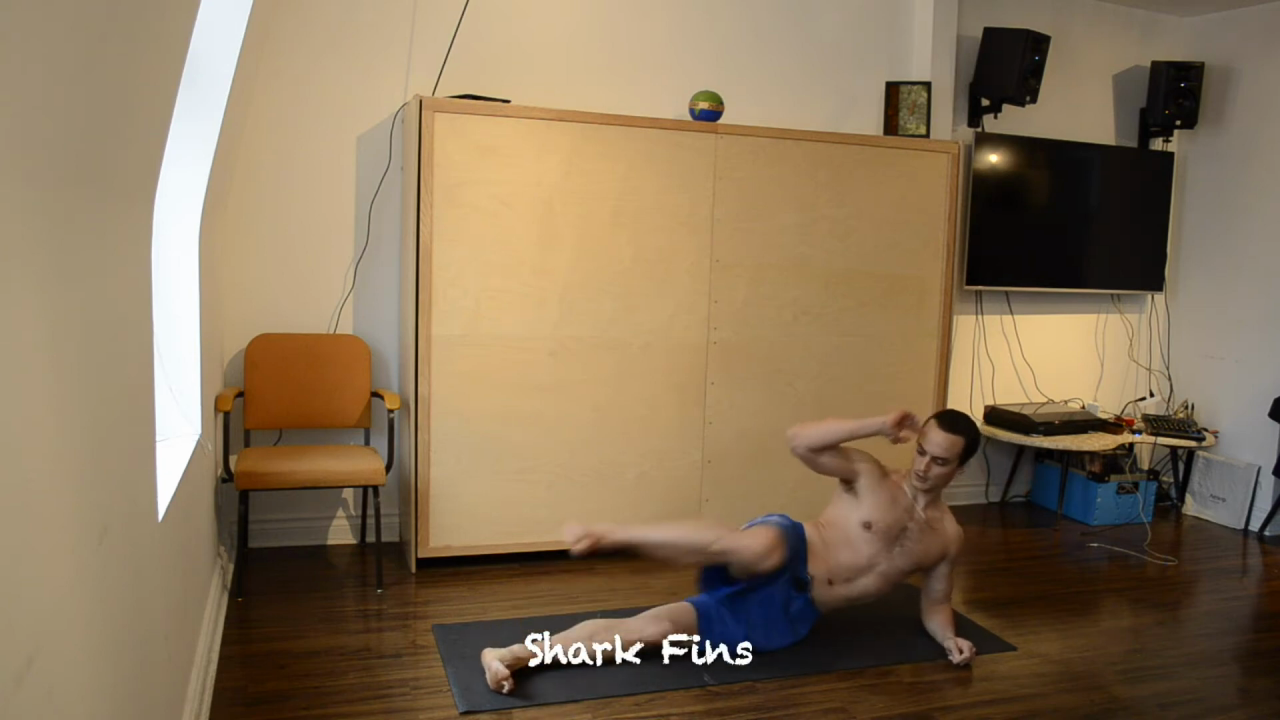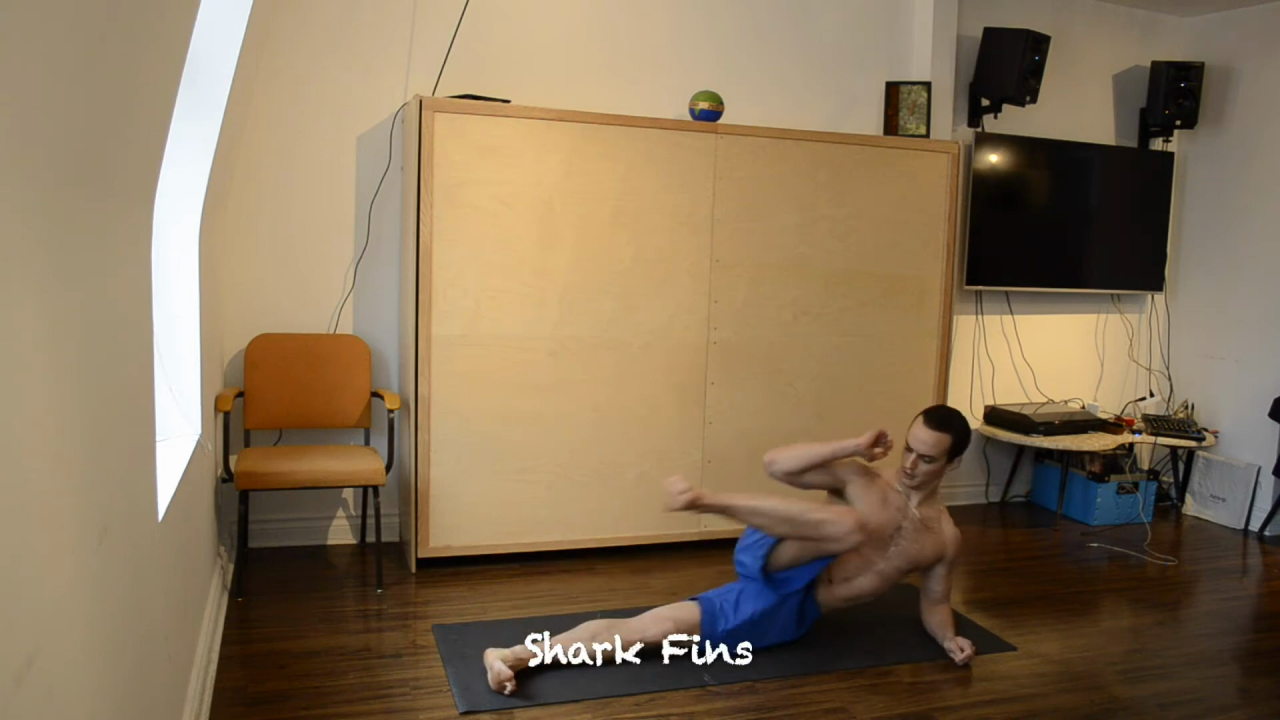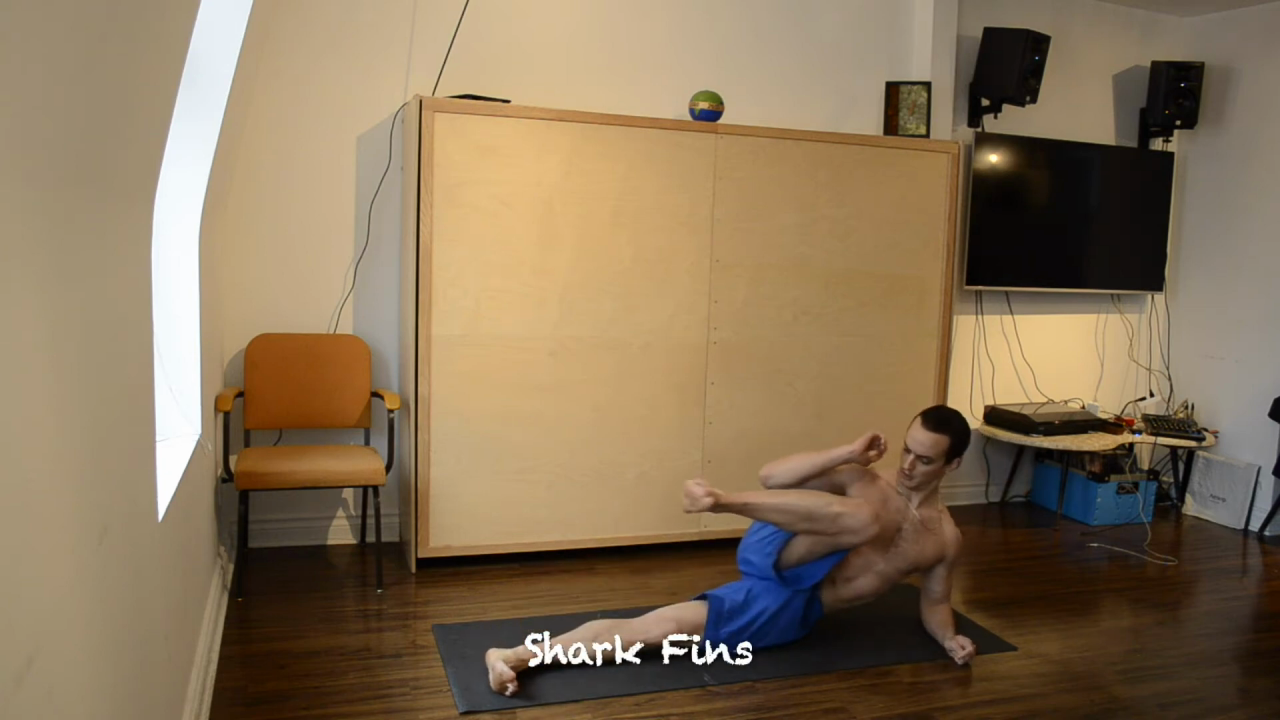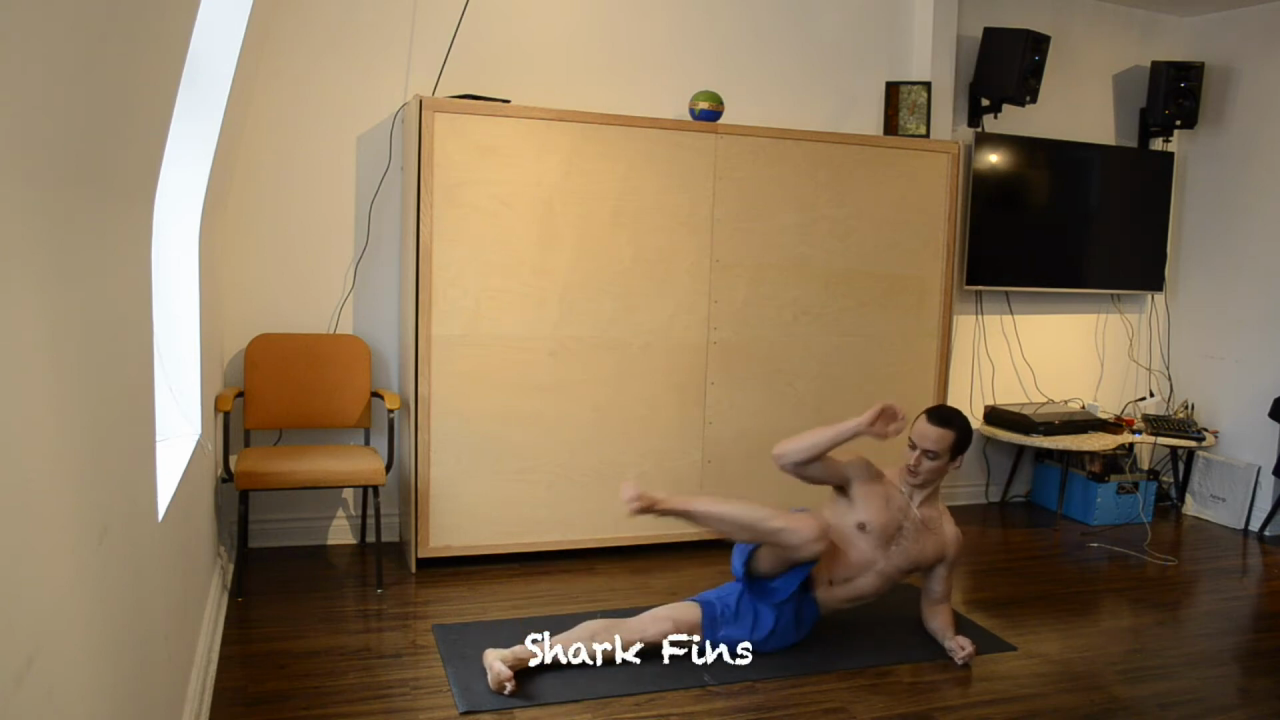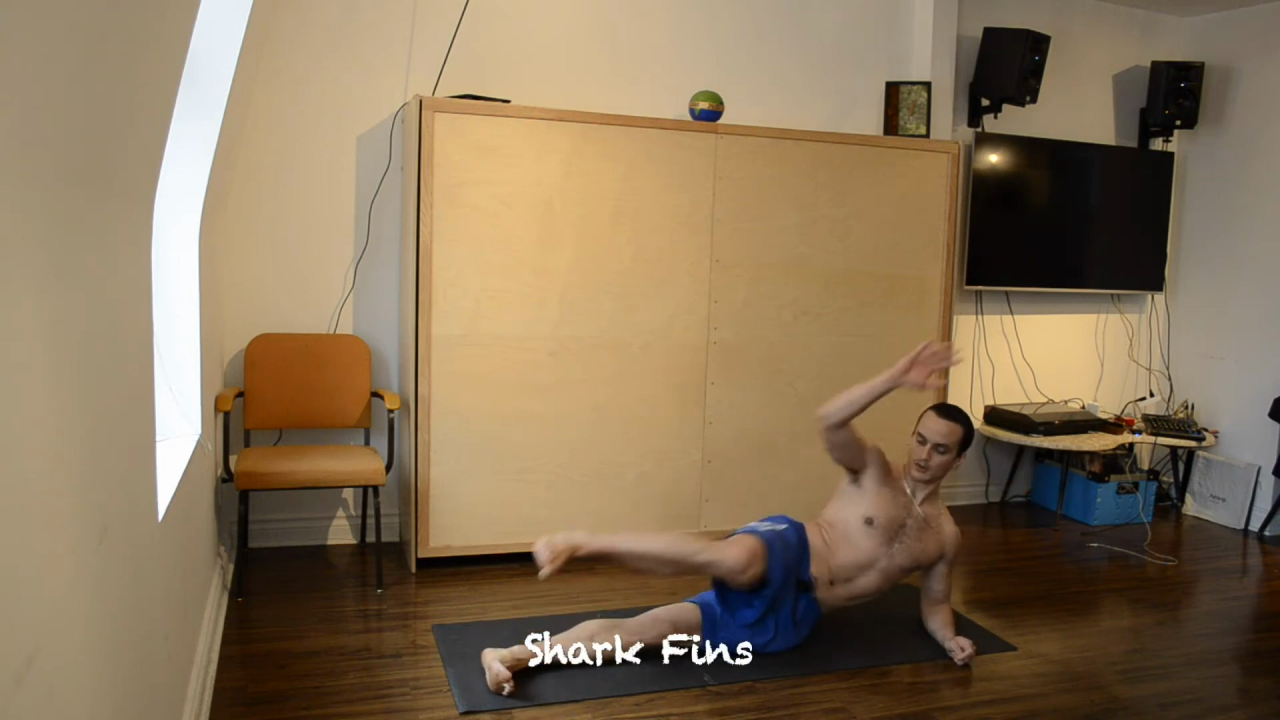
dt=0.2s
person 1, frame 1
left shoulder: (948, 537)
right shoulder: (870, 474)
left elbow: (936, 602)
right elbow: (798, 438)
left wrist: (949, 638)
right wrist: (880, 424)
left hip: (793, 615)
right hip: (770, 573)
left knee: (659, 628)
right knee: (760, 550)
left ankle: (518, 655)
person 1, frame 2
left shoulder: (946, 537)
right shoulder: (860, 477)
left elbow: (935, 602)
right elbow: (774, 462)
left wrist: (949, 638)
right wrist: (853, 448)
left hip: (792, 614)
right hip: (772, 565)
left knee: (659, 627)
right knee: (851, 525)
left ankle: (520, 655)
person 1, frame 3
left shoulder: (946, 538)
right shoulder: (862, 479)
left elbow: (935, 602)
right elbow: (770, 476)
left wrist: (949, 638)
right wrist: (850, 452)
left hip: (795, 615)
right hip: (777, 569)
left knee: (661, 628)
right knee: (859, 519)
left ankle: (521, 655)
person 1, frame 4
left shoulder: (947, 538)
right shoulder: (864, 476)
left elbow: (936, 602)
right elbow: (787, 455)
left wrist: (951, 638)
right wrist: (860, 426)
left hip: (795, 617)
right hip: (783, 569)
left knee: (663, 624)
right knee: (809, 530)
left ankle: (516, 655)
person 1, frame 5
left shoulder: (945, 536)
right shoulder: (871, 470)
left elbow: (935, 601)
right elbow: (830, 420)
left wrist: (949, 638)
right wrist: (896, 378)
left hip: (793, 618)
right hip: (782, 554)
left knee: (660, 625)
right knee: (741, 560)
left ankle: (519, 654)
right ankle: (583, 542)
